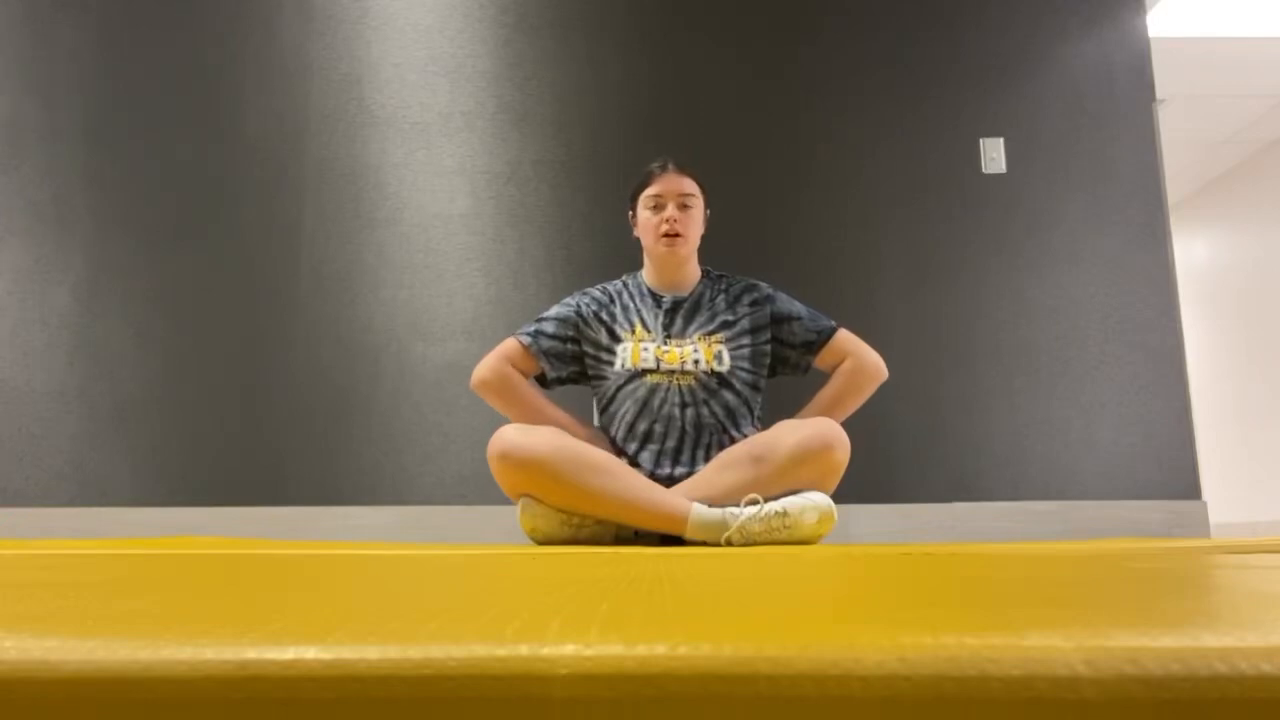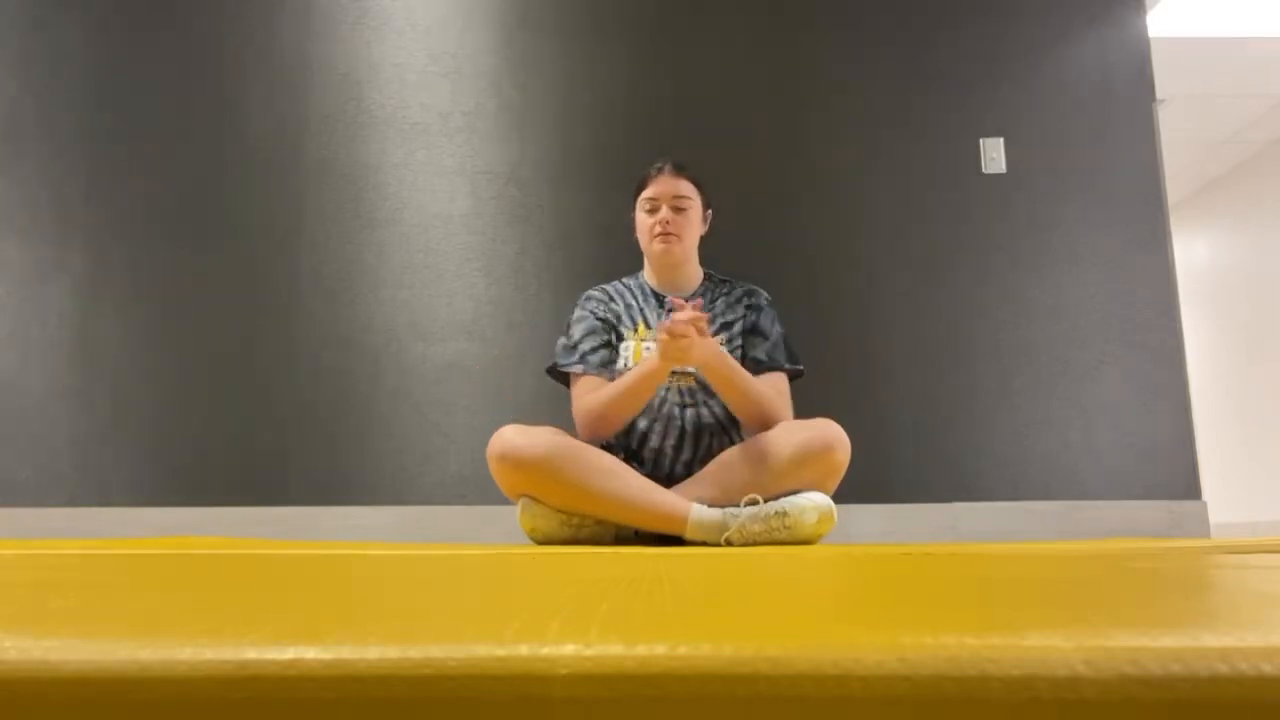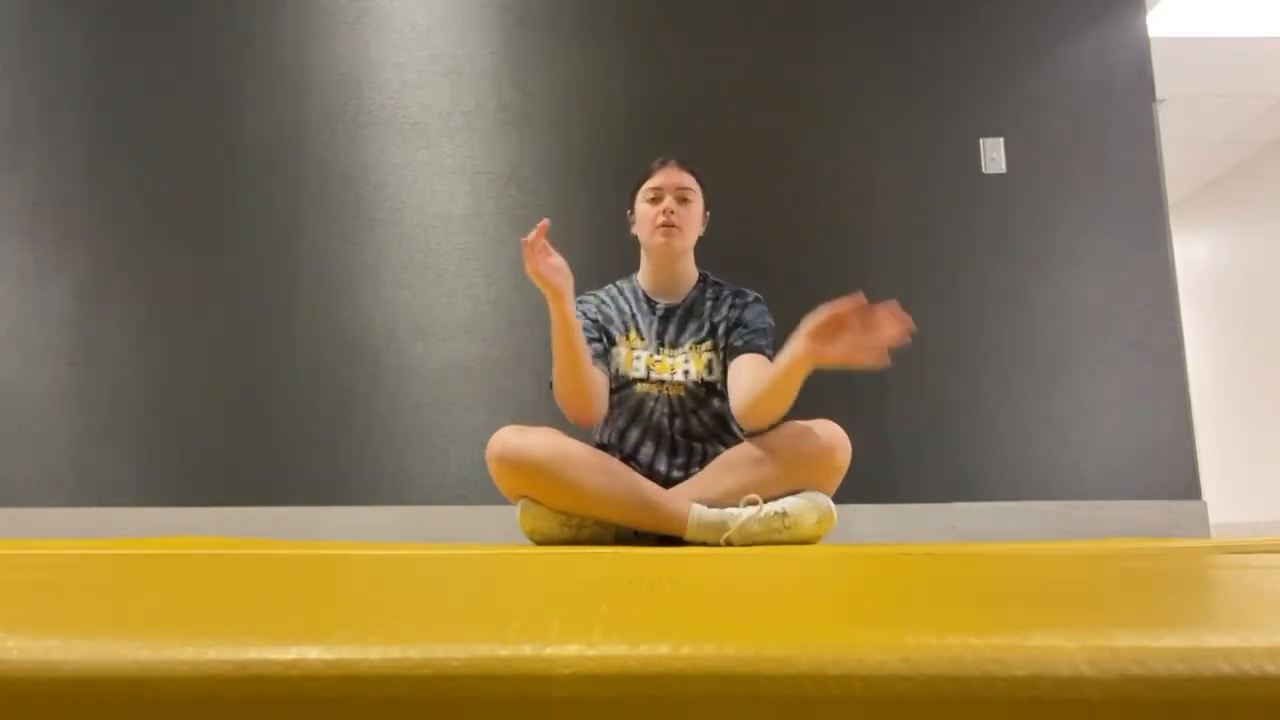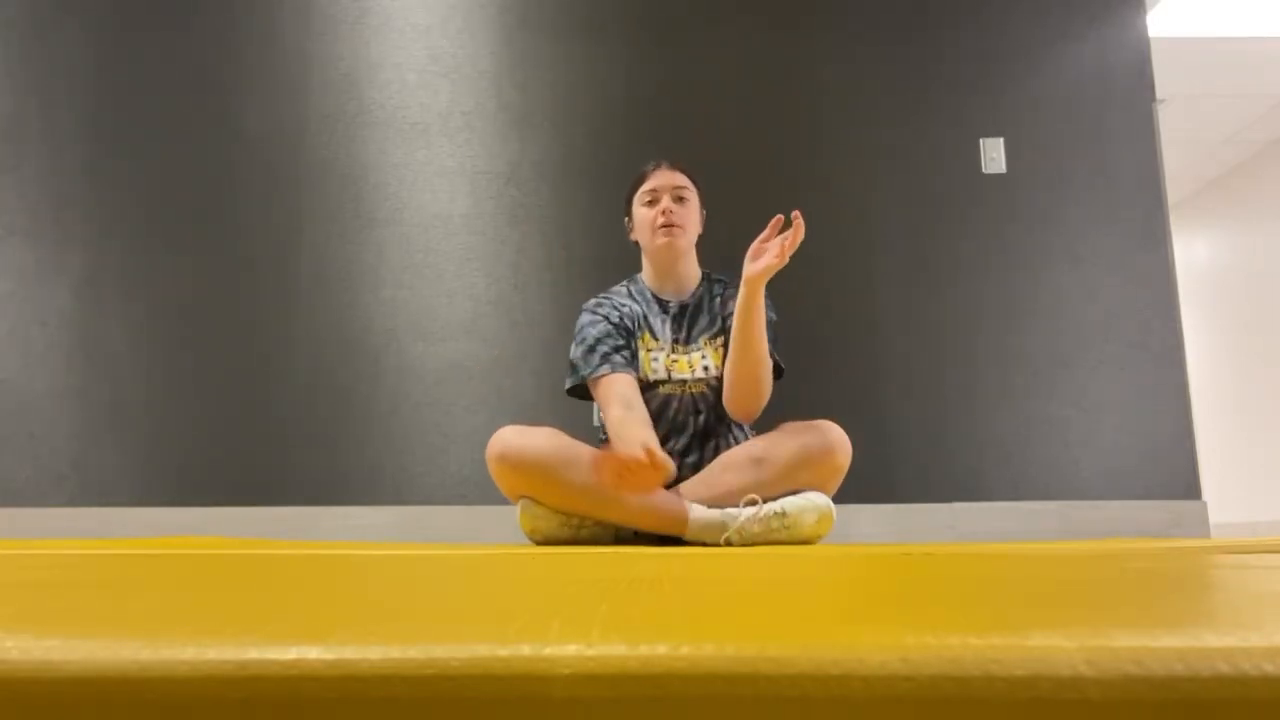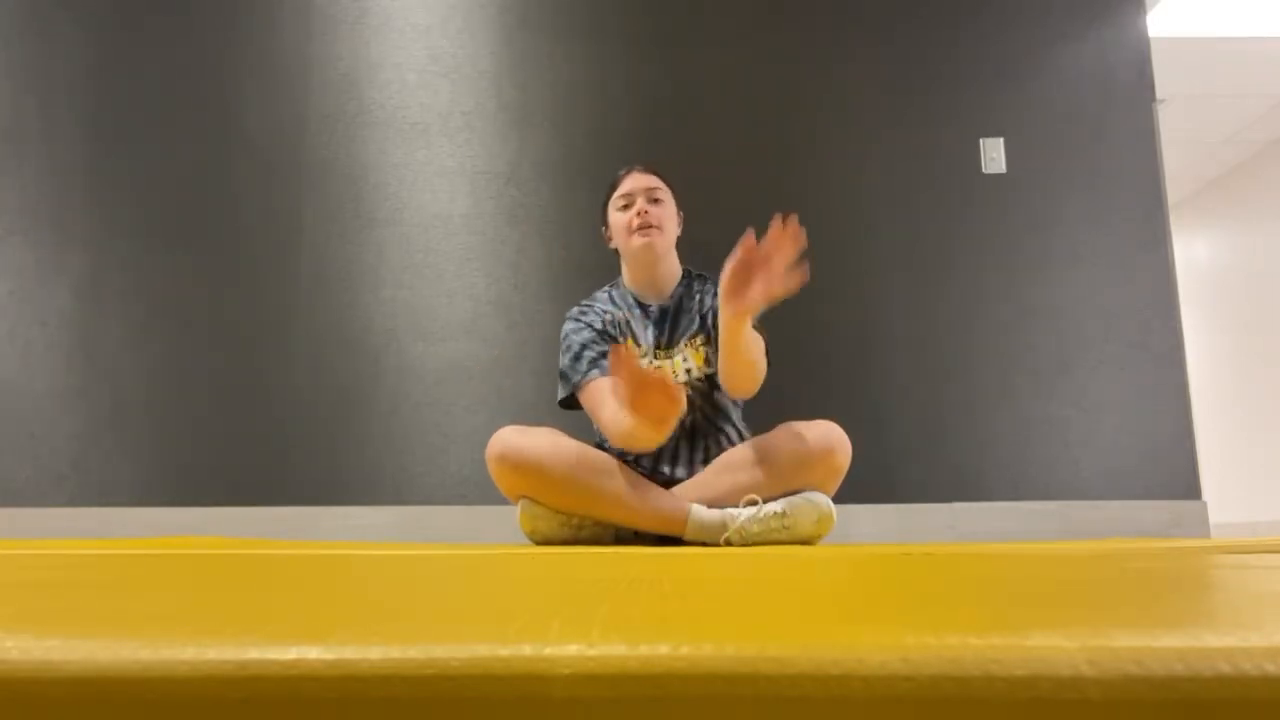
dt=1s
person 1, frame 1
left shoulder: (754, 304)
right shoulder: (595, 309)
left elbow: (865, 365)
right elbow: (491, 372)
left wrist: (782, 447)
right wrist: (581, 441)
left hip: (734, 489)
right hip: (618, 492)
left knee: (827, 442)
right knee: (510, 446)
left ankle: (610, 520)
right ankle: (723, 524)
person 1, frame 2
left shoulder: (748, 306)
right shoulder: (600, 305)
left elbow: (776, 423)
right elbow: (590, 424)
left wrist: (706, 354)
right wrist: (661, 359)
left hip: (726, 484)
right hip: (620, 487)
left knee: (827, 440)
right knee: (509, 446)
left ankle: (607, 519)
right ankle: (722, 522)
person 1, frame 3
left shoulder: (739, 308)
right shoulder: (597, 309)
left elbow: (752, 409)
right elbow: (584, 411)
left wrist: (801, 355)
right wrist: (560, 302)
right hip: (621, 487)
left knee: (827, 442)
right knee: (510, 447)
left ankle: (601, 521)
right ankle: (720, 525)
person 1, frame 4
left shoulder: (738, 302)
right shoulder: (604, 314)
left elbow: (745, 408)
right elbow: (624, 411)
left wrist: (752, 285)
right wrist: (640, 458)
right hip: (634, 485)
left knee: (827, 443)
right knee: (509, 447)
left ankle: (609, 522)
right ankle: (722, 524)
person 1, frame 5
left shoulder: (719, 300)
right shoulder: (586, 322)
left elbow: (744, 382)
right elbow: (617, 426)
left wrist: (736, 314)
right wrist: (648, 425)
right hip: (629, 491)
left knee: (827, 442)
right knee: (509, 447)
left ankle: (599, 523)
right ankle: (725, 526)
